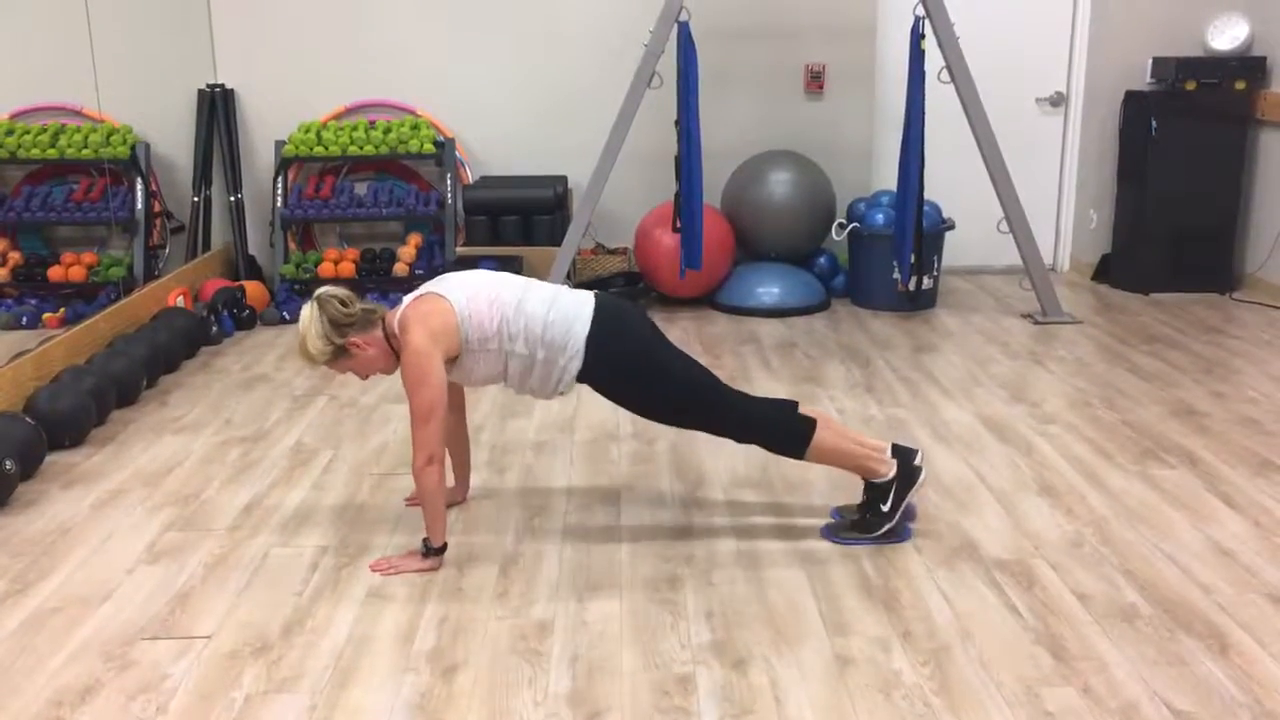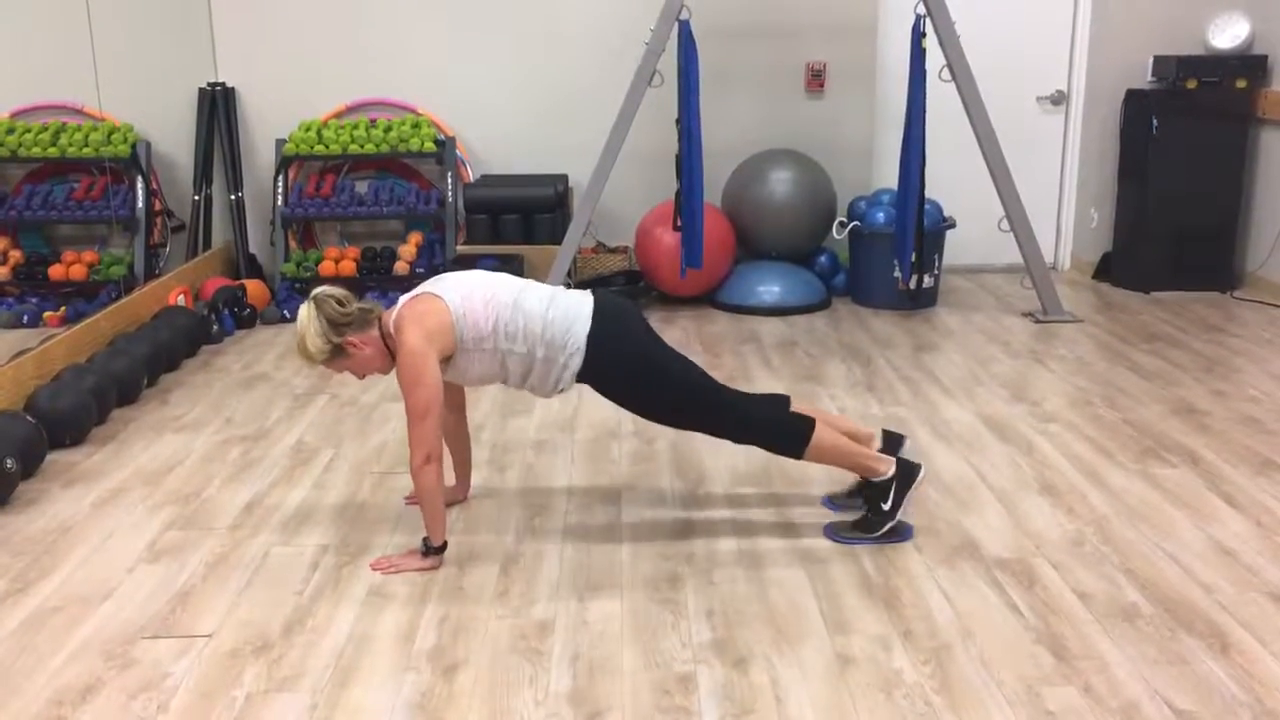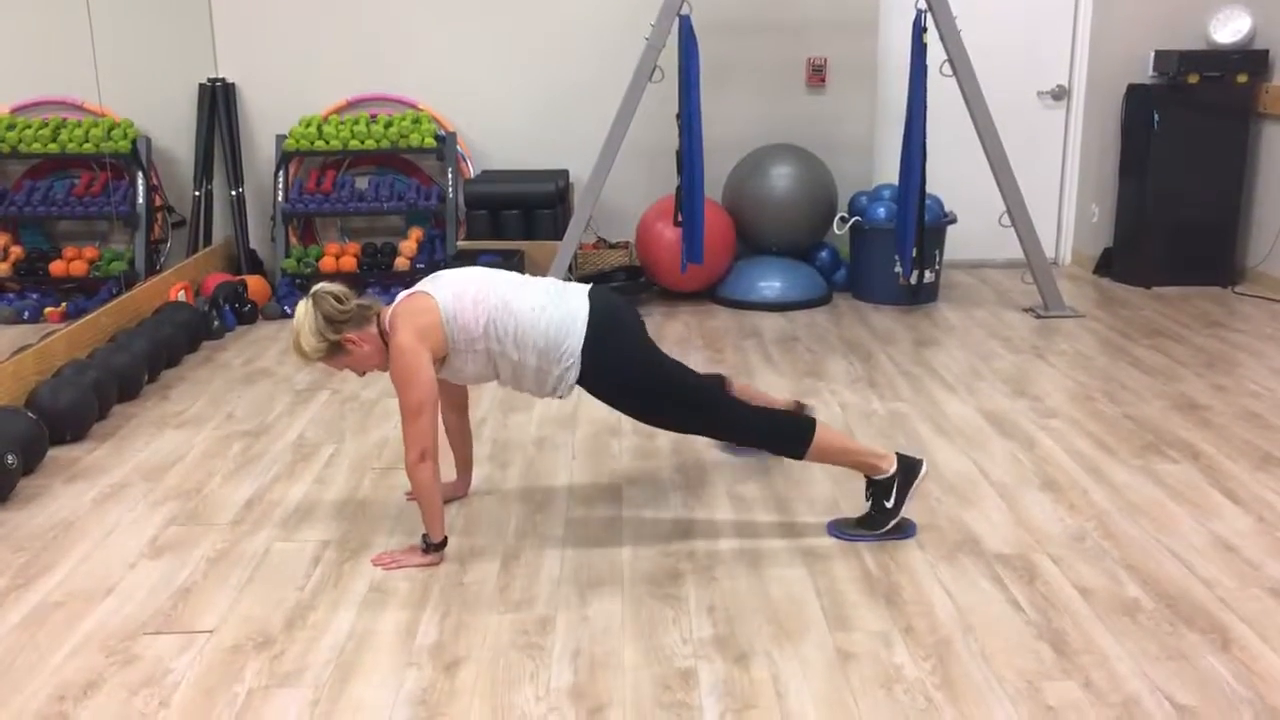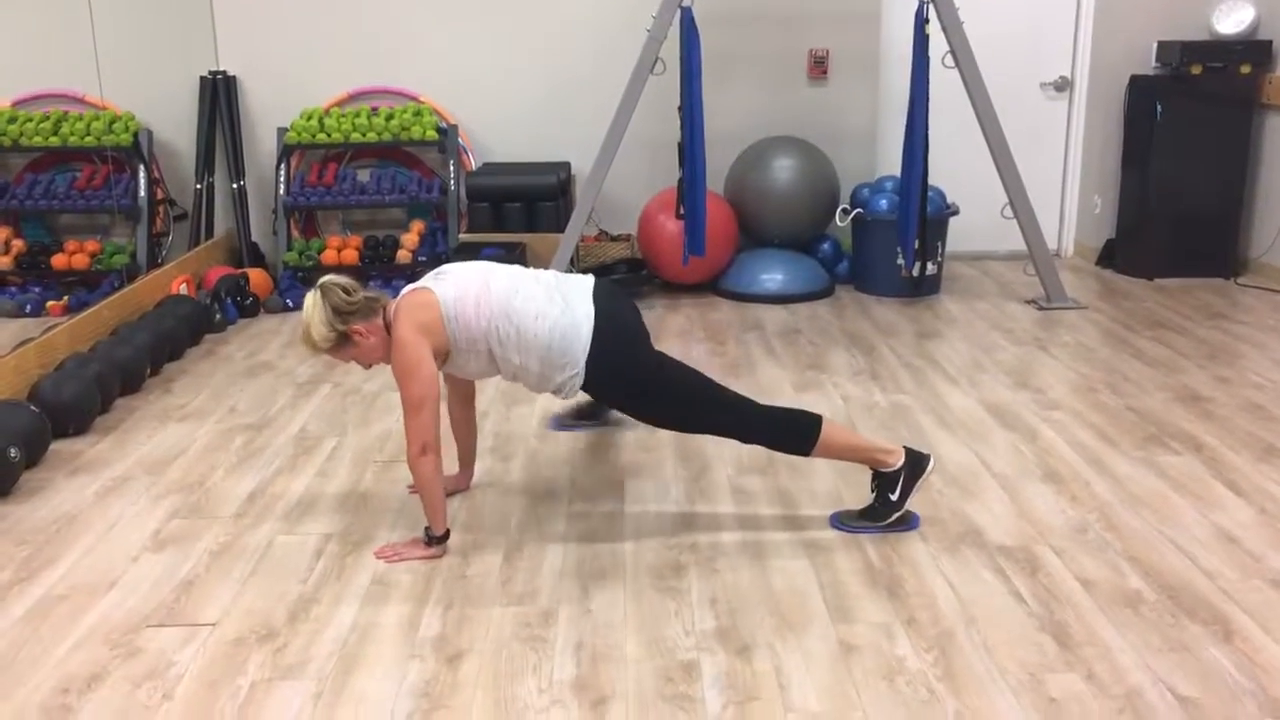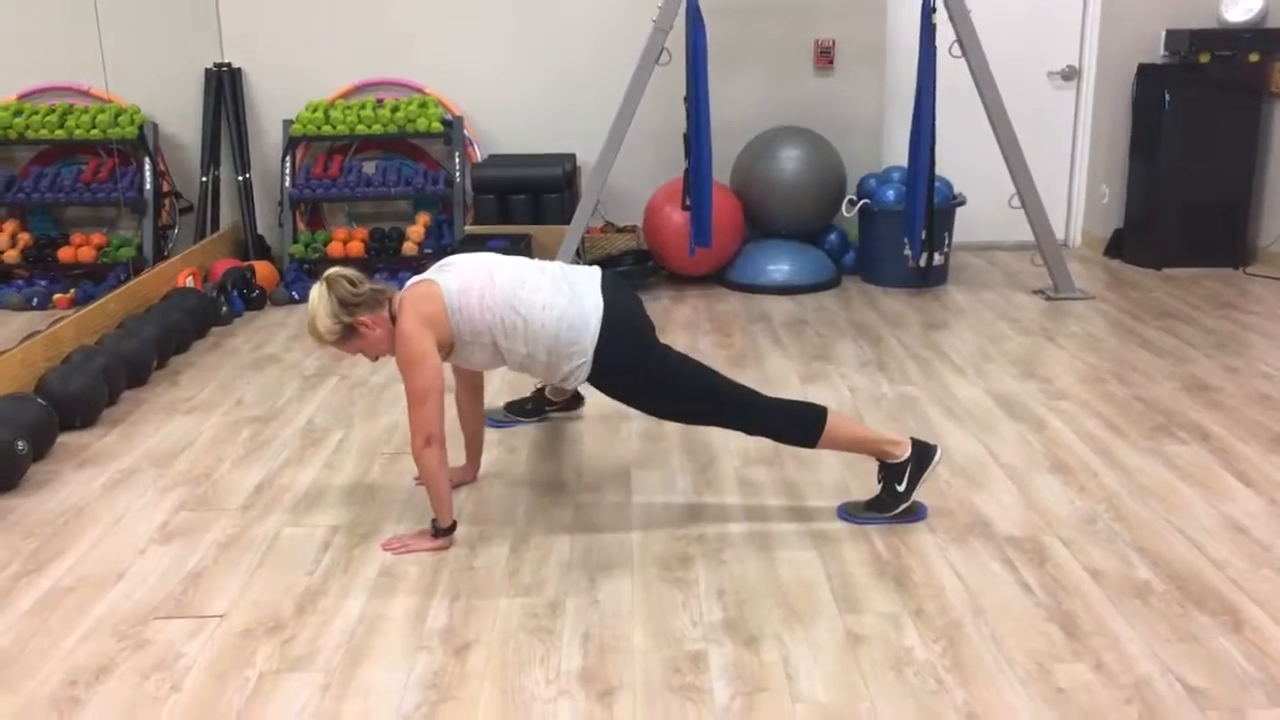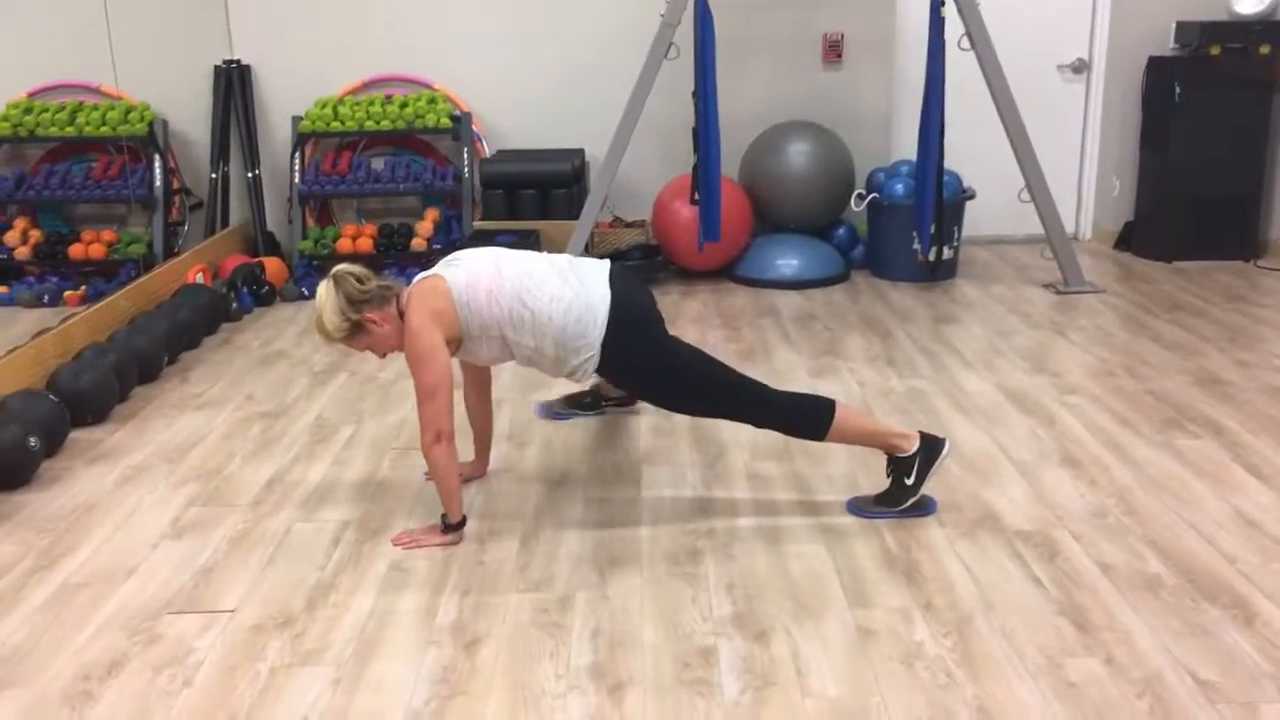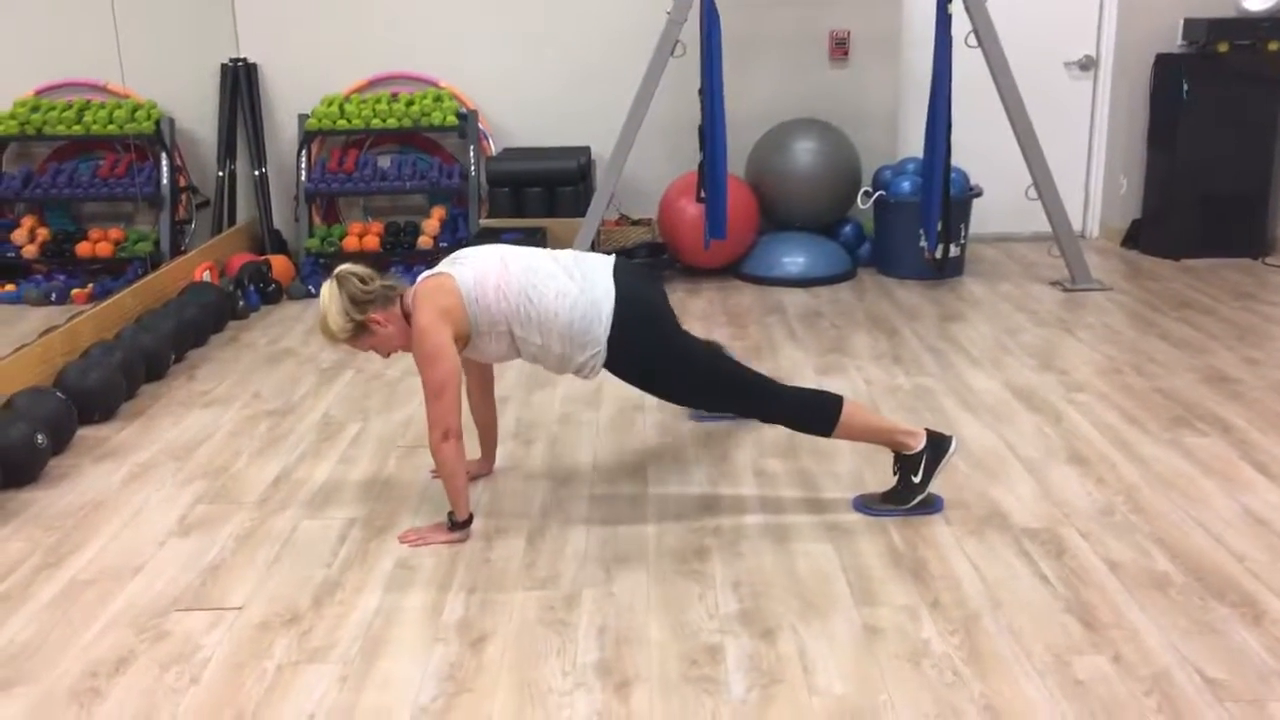
dt=0.2s
person 1, frame 1
left shoulder: (417, 337)
right shoulder: (420, 319)
left elbow: (426, 454)
right elbow: (453, 411)
left wrist: (432, 548)
right wrist: (460, 487)
left hip: (600, 345)
right hip: (600, 325)
left knee: (730, 416)
right knee: (730, 409)
left ankle: (884, 472)
right ankle: (885, 451)
person 1, frame 2
left shoulder: (412, 336)
right shoulder: (419, 316)
left elbow: (423, 453)
right elbow: (453, 409)
left wrist: (432, 548)
right wrist: (461, 485)
left hip: (598, 345)
right hip: (596, 323)
left knee: (728, 417)
right knee: (727, 406)
left ankle: (882, 470)
right ankle: (873, 439)
person 1, frame 3
left shoulder: (404, 336)
right shoulder: (420, 313)
left elbow: (419, 452)
right elbow: (454, 404)
left wrist: (432, 543)
right wrist: (461, 481)
left hip: (592, 347)
right hip: (592, 314)
left knee: (720, 419)
right knee: (697, 400)
left ankle: (885, 467)
right ankle: (785, 407)
person 1, frame 4
left shoulder: (408, 330)
right shoulder: (427, 304)
left elbow: (421, 446)
right elbow: (461, 391)
left wrist: (434, 535)
right wrist: (464, 474)
left hip: (596, 349)
right hip: (594, 306)
left knee: (734, 418)
left ankle: (893, 462)
right ankle: (600, 406)
person 1, frame 5
left shoulder: (412, 323)
right shoulder: (431, 294)
left elbow: (426, 439)
right elbow: (469, 379)
left wrist: (441, 527)
right wrist: (470, 466)
left hip: (601, 343)
right hip: (599, 298)
left knee: (737, 409)
left ankle: (900, 453)
right ankle: (558, 390)
person 1, frame 6
left shoulder: (420, 318)
right shoulder: (440, 289)
left elbow: (435, 434)
right elbow: (477, 374)
left wrist: (451, 523)
right wrist: (479, 461)
left hip: (609, 332)
right hip: (608, 288)
left knee: (748, 402)
left ankle: (908, 446)
right ankle: (605, 389)
person 1, frame 7
left shoulder: (427, 318)
right shoulder: (445, 290)
left elbow: (443, 431)
right elbow: (479, 375)
left wrist: (458, 520)
right wrist: (486, 459)
left hip: (616, 326)
right hip: (615, 283)
left knee: (755, 396)
left ankle: (914, 442)
